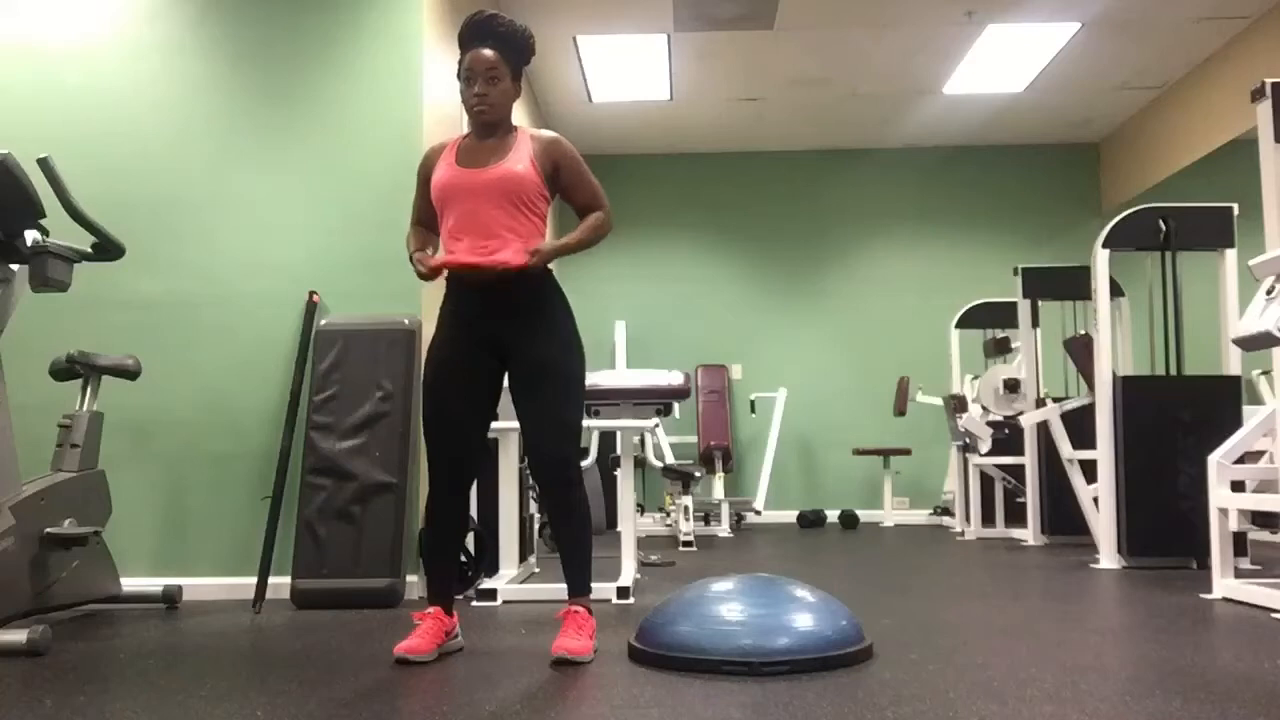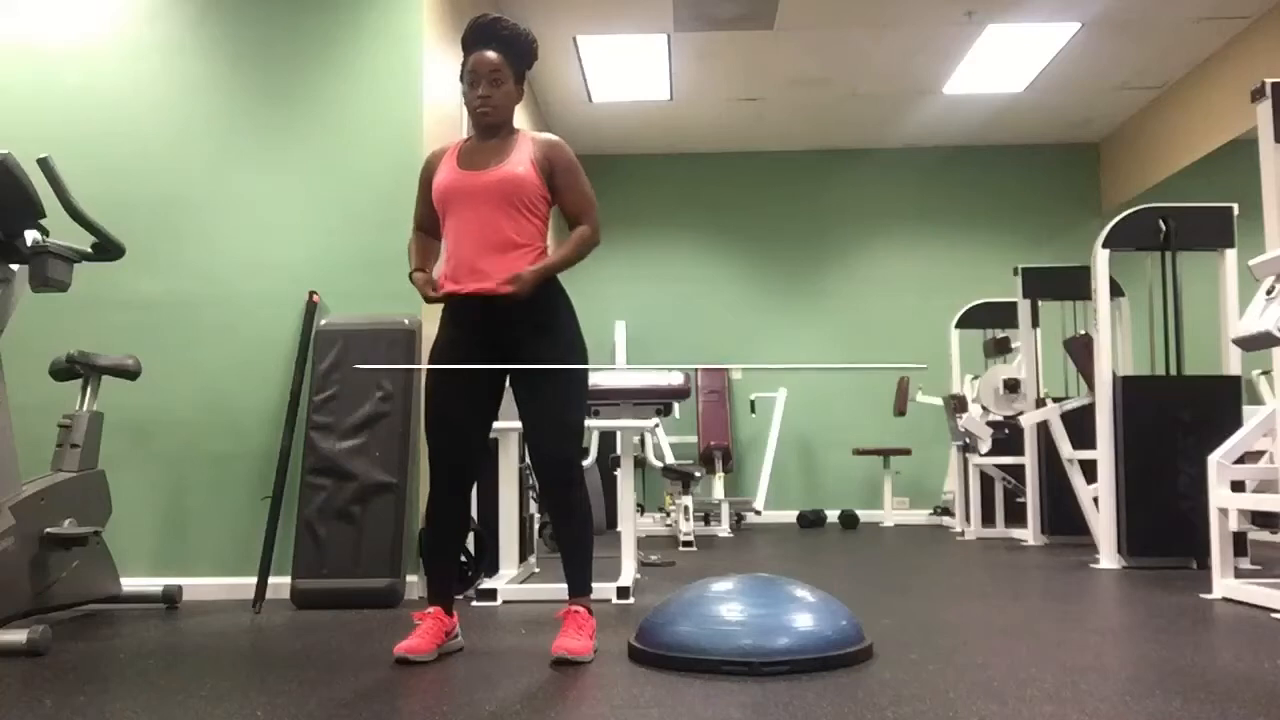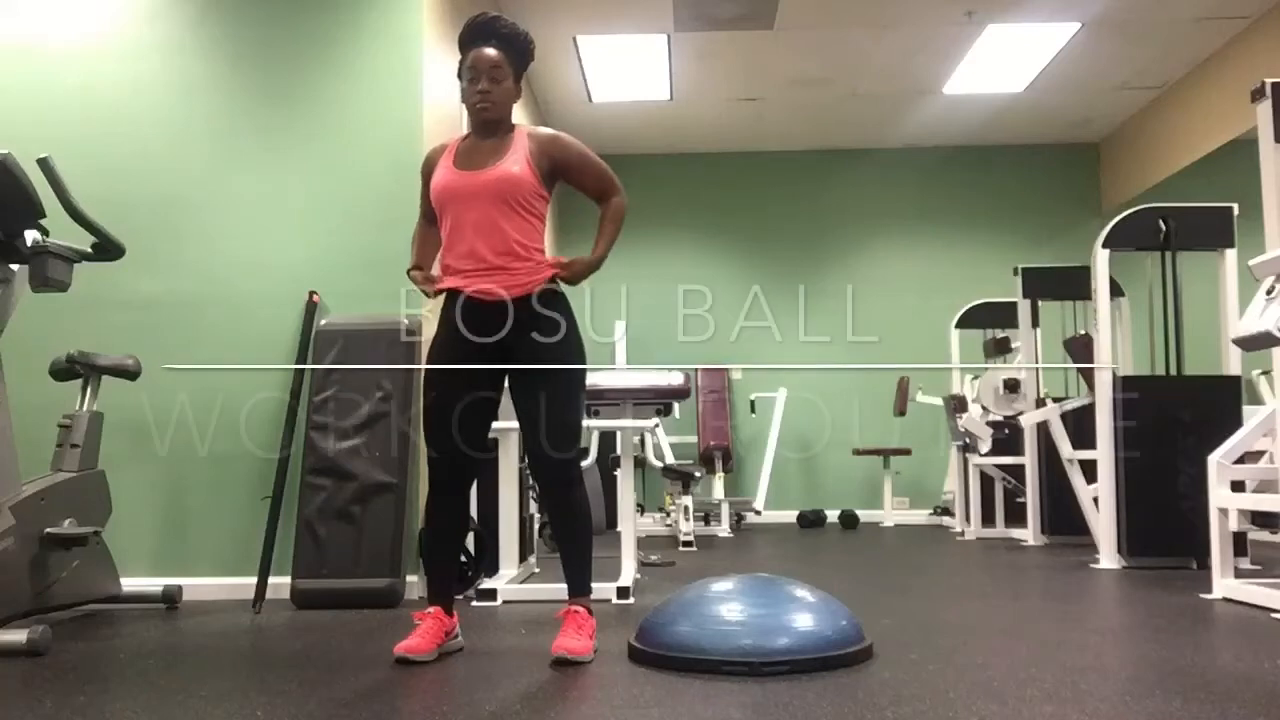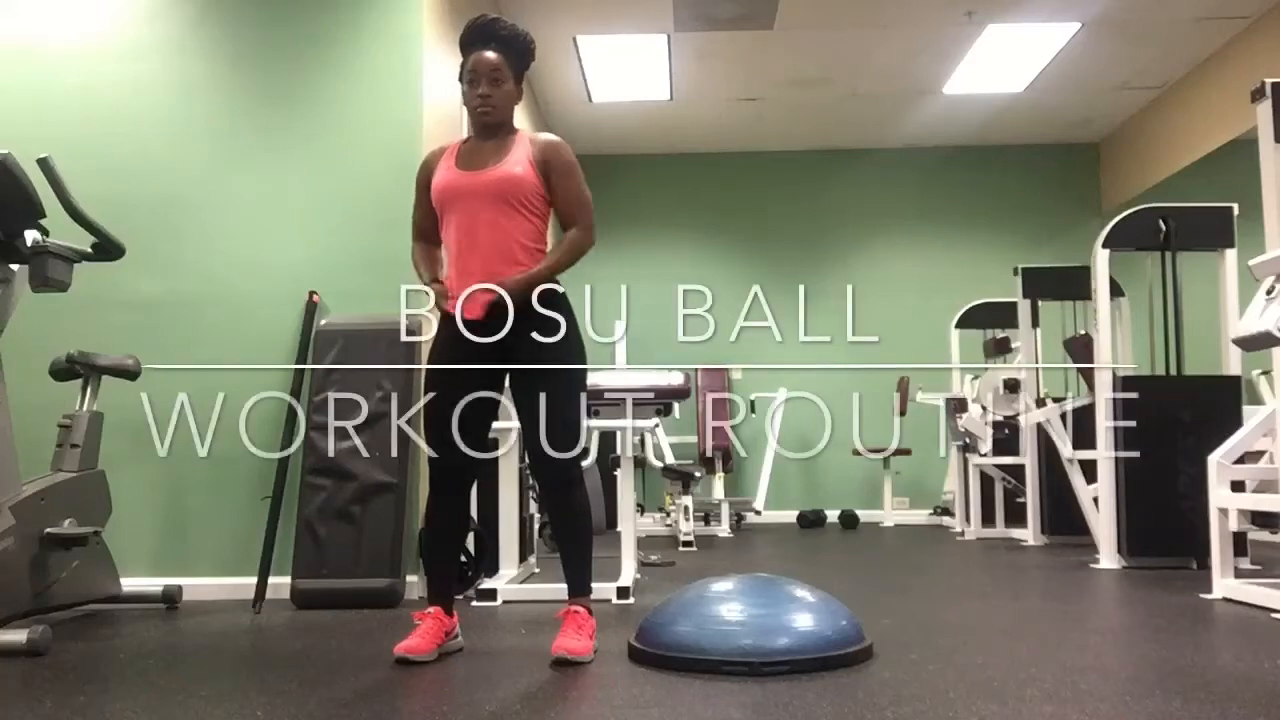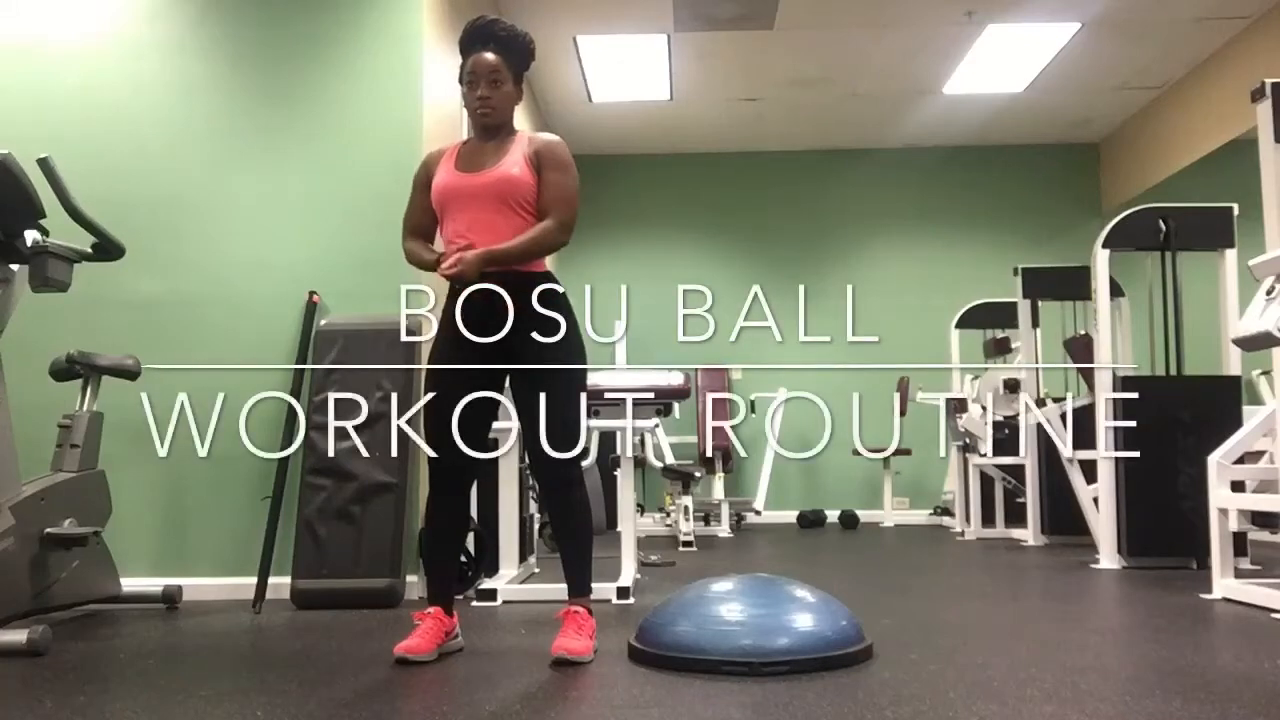
dt=0.3s
person 1, frame 1
left shoulder: (546, 148)
right shoulder: (437, 159)
left elbow: (600, 213)
right elbow: (422, 223)
left wrist: (554, 248)
right wrist: (420, 254)
left hip: (534, 308)
right hip: (463, 314)
left knee: (555, 461)
right knee: (448, 467)
left ankle: (578, 611)
right ankle: (439, 615)
person 1, frame 2
left shoulder: (546, 151)
right shoulder: (439, 162)
left elbow: (586, 227)
right elbow: (425, 229)
left wrist: (544, 268)
right wrist: (420, 270)
left hip: (538, 316)
right hip: (465, 320)
left knee: (558, 463)
right knee: (448, 468)
left ankle: (579, 611)
right ankle: (439, 615)
person 1, frame 3
left shoulder: (544, 146)
right shoulder: (437, 160)
left elbow: (614, 194)
left wrist: (594, 258)
right wrist: (420, 265)
left hip: (536, 315)
right hip: (464, 319)
left knee: (555, 463)
right knee: (448, 468)
left ankle: (578, 611)
right ankle: (439, 615)
person 1, frame 4
left shoulder: (546, 151)
right shoulder: (437, 163)
left elbow: (580, 230)
right elbow: (423, 237)
left wrist: (520, 284)
right wrist: (435, 280)
left hip: (537, 315)
right hip: (462, 324)
left knee: (555, 463)
right knee: (448, 467)
left ankle: (578, 611)
right ankle: (439, 615)
person 1, frame 5
left shoulder: (544, 150)
right shoulder: (437, 164)
left elbow: (559, 227)
right elbow: (412, 237)
left wrist: (486, 257)
right wrist: (439, 258)
left hip: (535, 308)
right hip: (464, 316)
left knee: (556, 462)
right knee: (448, 466)
left ankle: (579, 611)
right ankle: (439, 615)
